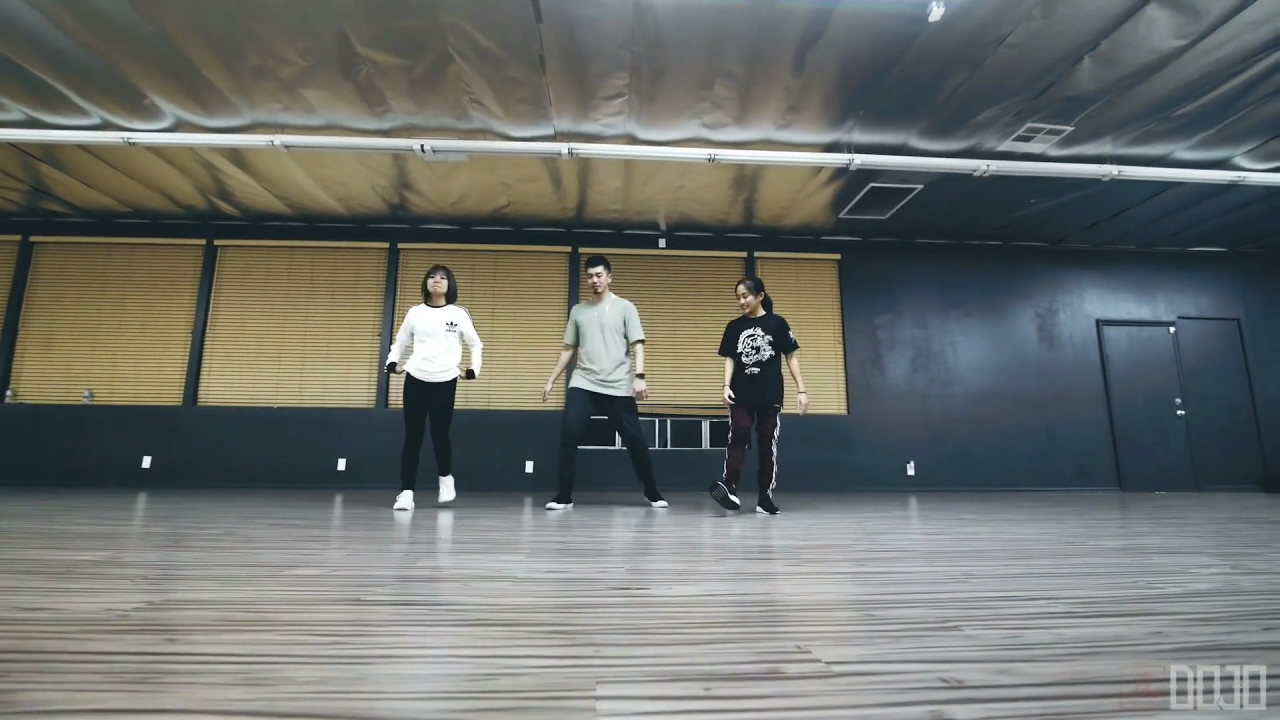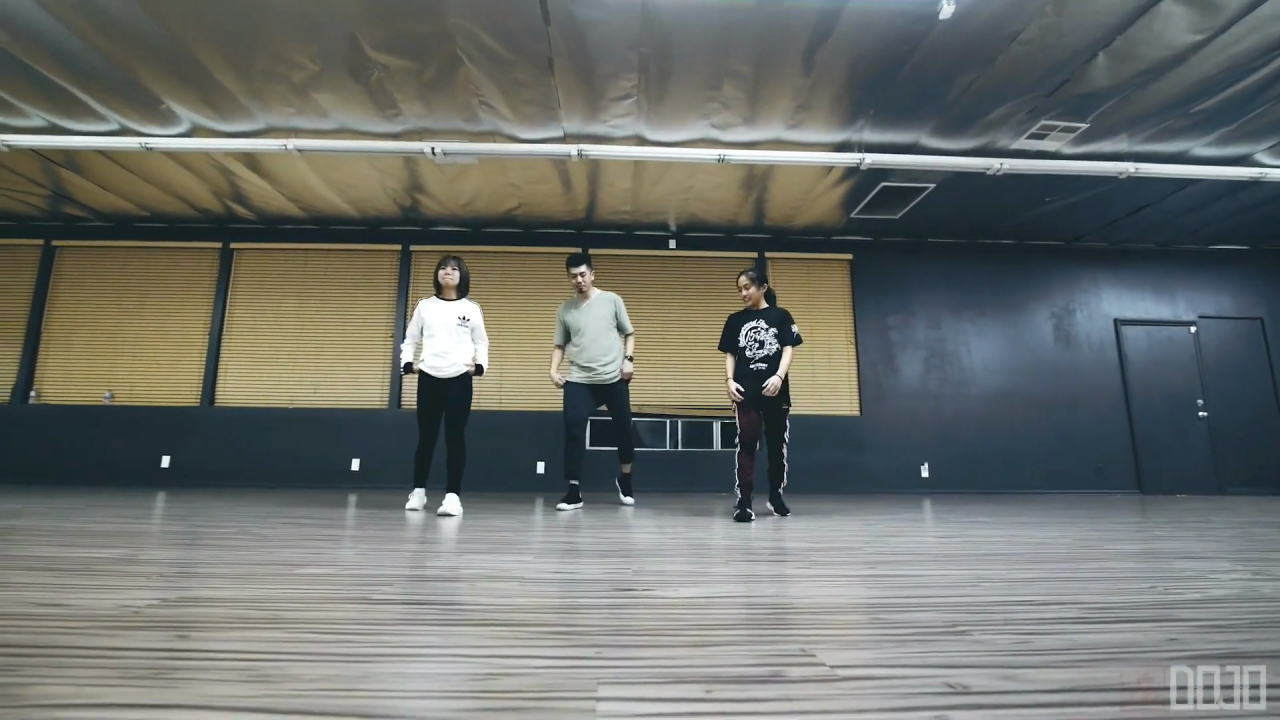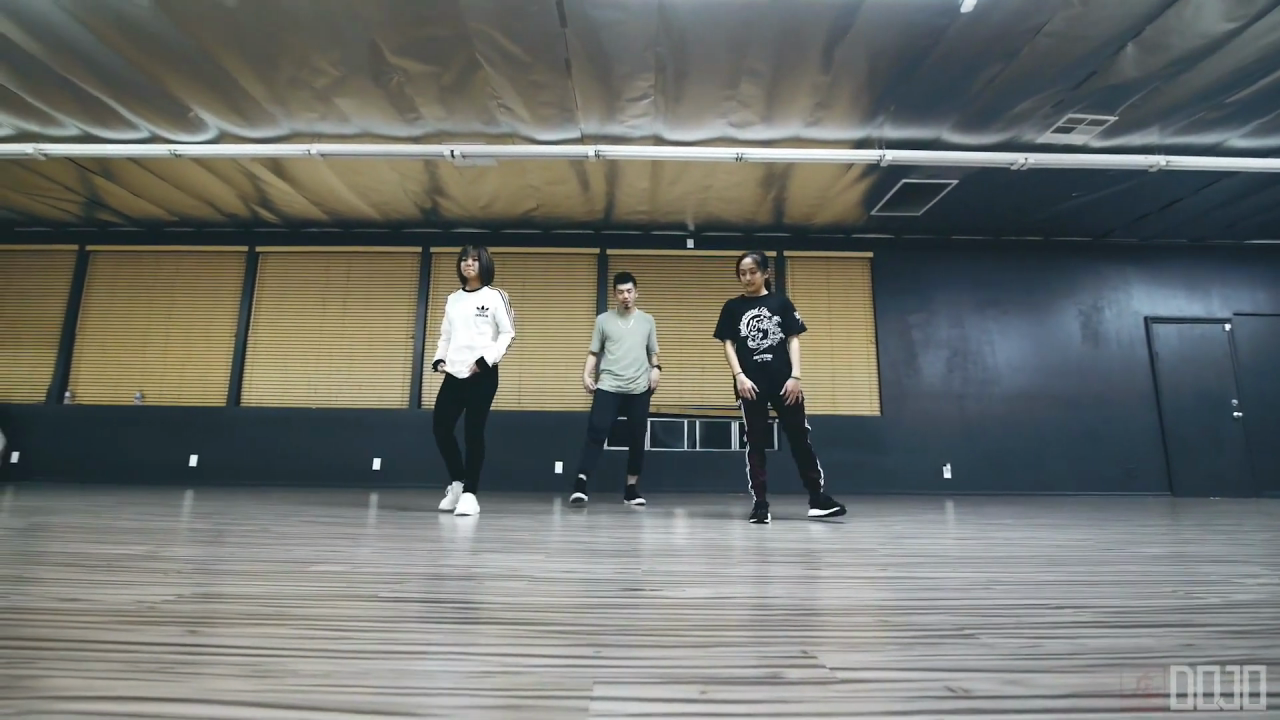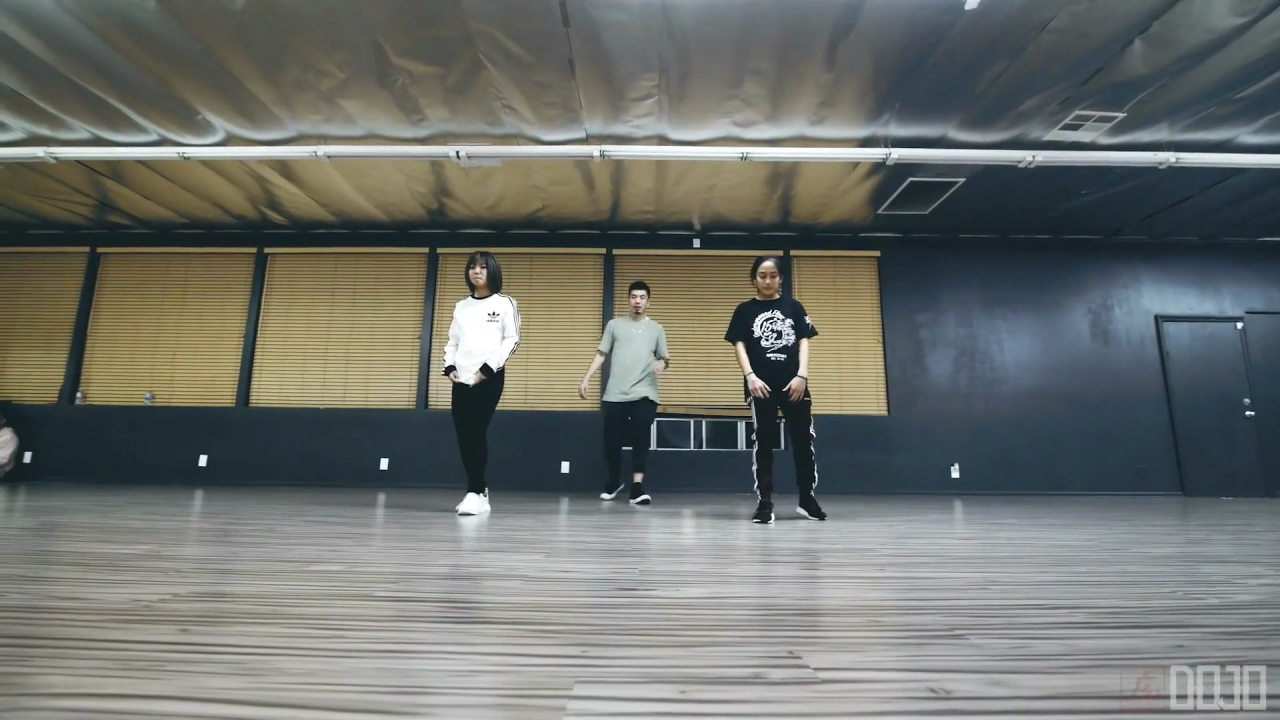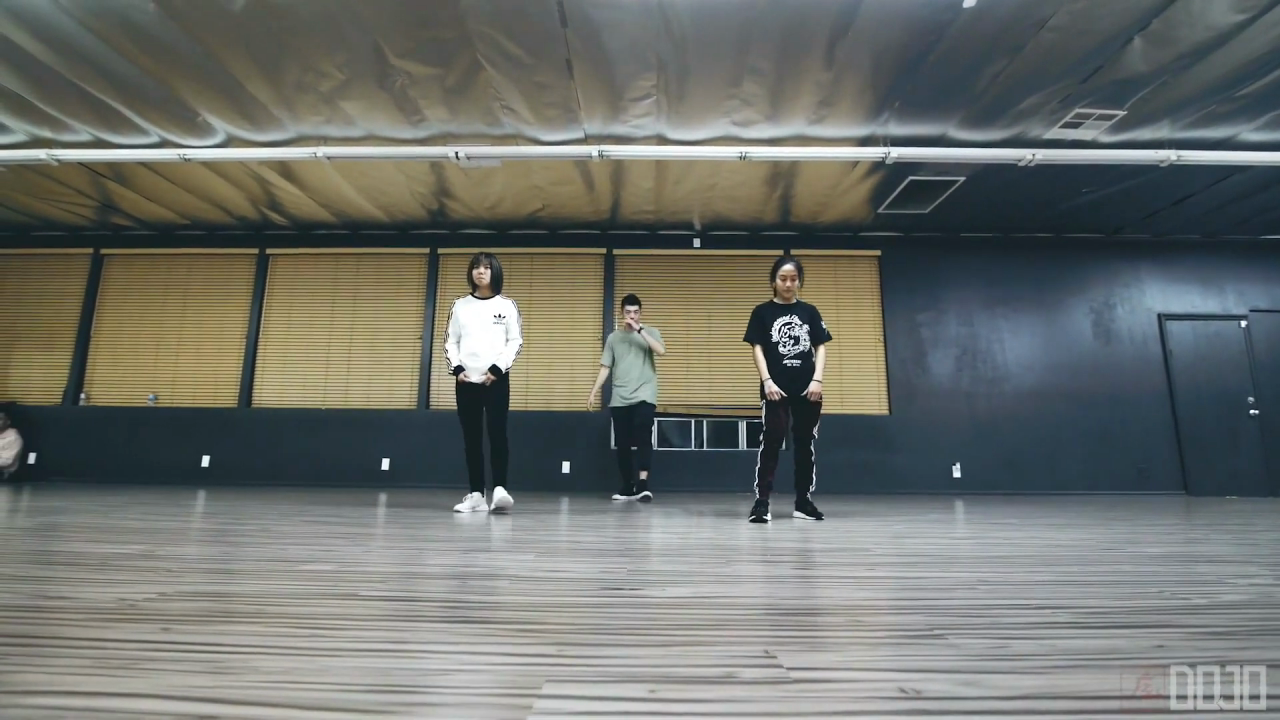
dt=0.4s
person 1, frame 1
left shoulder: (459, 314)
right shoulder: (415, 313)
left elbow: (475, 345)
right elbow: (400, 342)
left wrist: (473, 370)
right wrist: (392, 363)
left hip: (445, 381)
right hip: (416, 380)
left knee: (440, 433)
right knee: (413, 436)
left ankle: (445, 476)
right ankle: (407, 492)
person 1, frame 2
left shoulder: (471, 308)
right shoulder: (424, 306)
left elbow: (481, 342)
right elbow: (410, 340)
left wrist: (481, 365)
right wrist: (408, 362)
left hip: (459, 379)
right hip: (429, 378)
left knee: (455, 435)
right knee: (426, 436)
left ankle: (453, 495)
right ankle: (419, 489)
person 1, frame 3
left shoulder: (496, 296)
right shoulder: (453, 299)
left elbow: (507, 334)
left wrist: (485, 362)
right wrist: (439, 360)
left hip: (483, 374)
right hip: (454, 373)
left knee: (473, 431)
right knee: (441, 428)
left ankle: (469, 494)
right ankle: (458, 482)
person 1, frame 4
left shoulder: (504, 303)
right shoulder: (461, 307)
left elbow: (512, 340)
right elbow: (452, 343)
left wrist: (489, 367)
right wrist: (449, 367)
left hip: (490, 378)
right hip: (462, 379)
left knee: (477, 432)
right knee: (464, 436)
left ankle: (474, 494)
right ankle: (479, 494)
person 1, frame 5
left shoulder: (507, 305)
right shoulder: (460, 305)
left elbow: (516, 341)
right elbow: (450, 342)
left wrist: (498, 368)
right wrist: (457, 368)
left hip: (497, 378)
right hip: (467, 379)
left knee: (497, 431)
right knee: (471, 436)
left ankle: (500, 489)
right ankle: (476, 494)
person 2, frame 1
left shoulder: (777, 323)
right shoulder: (734, 326)
left elbow: (790, 357)
right elbow: (730, 359)
left wrist: (801, 389)
right wrist: (726, 386)
left hip: (770, 392)
right hip: (741, 390)
left knee: (768, 443)
right knee: (737, 435)
left ankle: (765, 498)
right ankle: (729, 484)
person 2, frame 2
left shoulder: (781, 316)
right shoulder: (735, 320)
left elbow: (788, 350)
right elbow: (730, 354)
left wrist: (779, 377)
right wrist: (730, 380)
left hip: (774, 388)
right hip: (745, 389)
left knee: (777, 443)
right knee: (747, 440)
left ankle: (775, 497)
right ankle: (743, 501)
person 2, frame 3
left shoulder: (781, 303)
right shoulder: (732, 307)
left elbow: (793, 340)
right elbow: (728, 344)
left wrist: (795, 375)
right wrist: (739, 376)
left hip: (783, 380)
right hip: (750, 383)
left knee: (799, 436)
right knee: (756, 441)
left ankle: (817, 496)
right ankle: (760, 503)
person 2, frame 4
left shoulder: (794, 307)
right shoulder: (745, 310)
left elbow: (804, 342)
right elbow: (739, 346)
left wrist: (801, 375)
right wrist: (750, 376)
left hip: (793, 382)
right hip: (761, 384)
left knee: (803, 439)
right knee: (764, 441)
left ankle: (807, 498)
right ankle: (764, 503)
person 2, frame 5
left shoulder: (810, 312)
right shoulder: (763, 312)
left elbow: (820, 348)
right elbow: (758, 349)
left wrist: (817, 380)
right wrist: (766, 381)
left hip: (806, 387)
right hip: (776, 387)
left knee: (805, 443)
right knee: (771, 440)
left ankle: (803, 501)
right ankle: (762, 502)
person 3, frame 1
left shoulder: (625, 307)
right shoulder: (577, 311)
left elbow: (636, 344)
right elbow: (569, 348)
left wrist: (639, 376)
right wrist: (551, 379)
left hip: (618, 387)
right hip: (582, 385)
left knee: (635, 438)
right knee: (569, 435)
left ankle: (651, 490)
right ankle: (564, 495)
person 3, frame 2
left shoulder: (612, 301)
right shoulder: (565, 310)
left elbow: (629, 333)
right elbow: (559, 345)
left wrist: (628, 359)
right wrist: (553, 370)
left hip: (614, 377)
right hip: (580, 380)
left knee: (624, 429)
right knee: (574, 431)
left ankle: (625, 478)
right ankle: (573, 492)
person 3, frame 3
left shoulder: (648, 321)
right shoulder: (603, 320)
left elbow: (652, 353)
right elbow: (593, 353)
left wrist: (655, 368)
right wrist: (586, 375)
left hip: (639, 389)
right hip: (609, 387)
left knee: (637, 439)
right knee: (596, 431)
left ankle: (631, 489)
right ankle: (581, 483)
person 3, frame 4
left shoulder: (656, 329)
right shoulder: (614, 325)
left elbow: (665, 359)
right elbow: (601, 354)
left wrist: (662, 363)
right wrist: (586, 378)
left hip: (644, 393)
right hip: (615, 393)
left knee: (640, 439)
right knee: (612, 440)
left ankle: (637, 487)
right ankle: (614, 481)
person 3, frame 5
left shoulder: (650, 332)
right shoulder: (613, 338)
left elbow: (661, 351)
right elbow: (605, 368)
left wrist: (640, 330)
right wrist: (594, 392)
left hip: (644, 396)
right hip: (620, 399)
left knee: (642, 437)
right knee: (622, 443)
left ankle: (642, 484)
right ankle: (628, 486)
